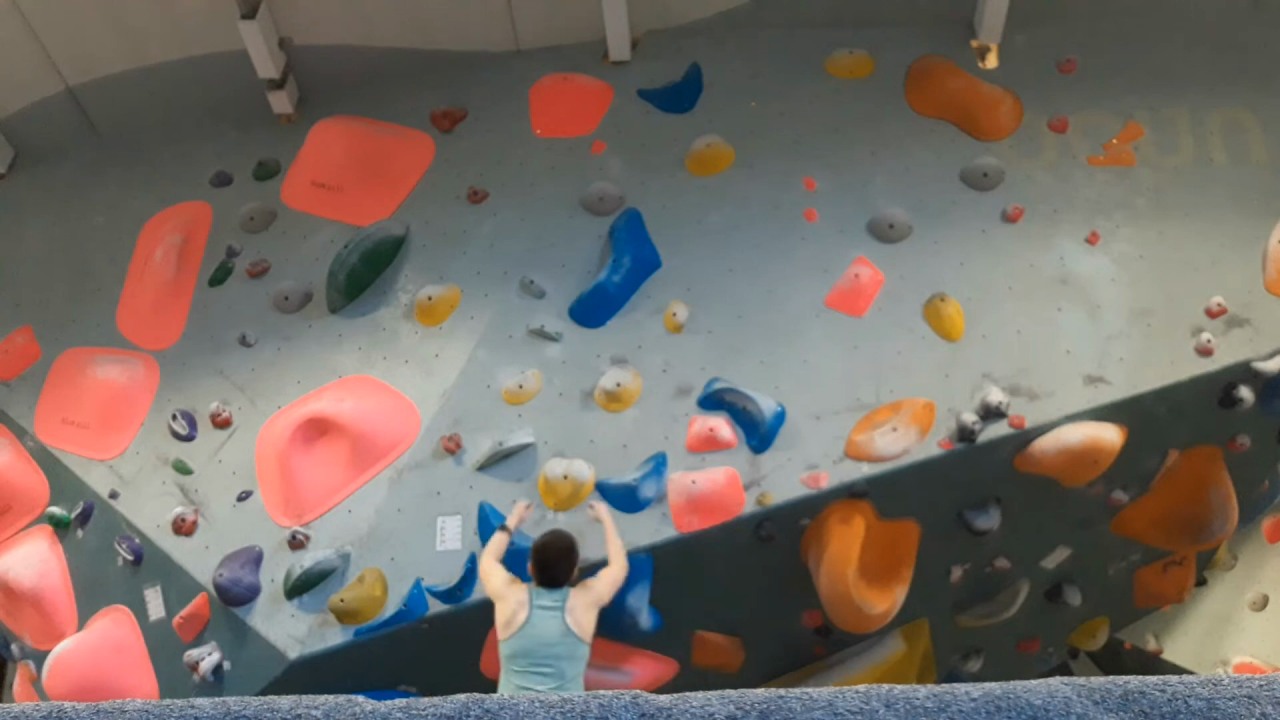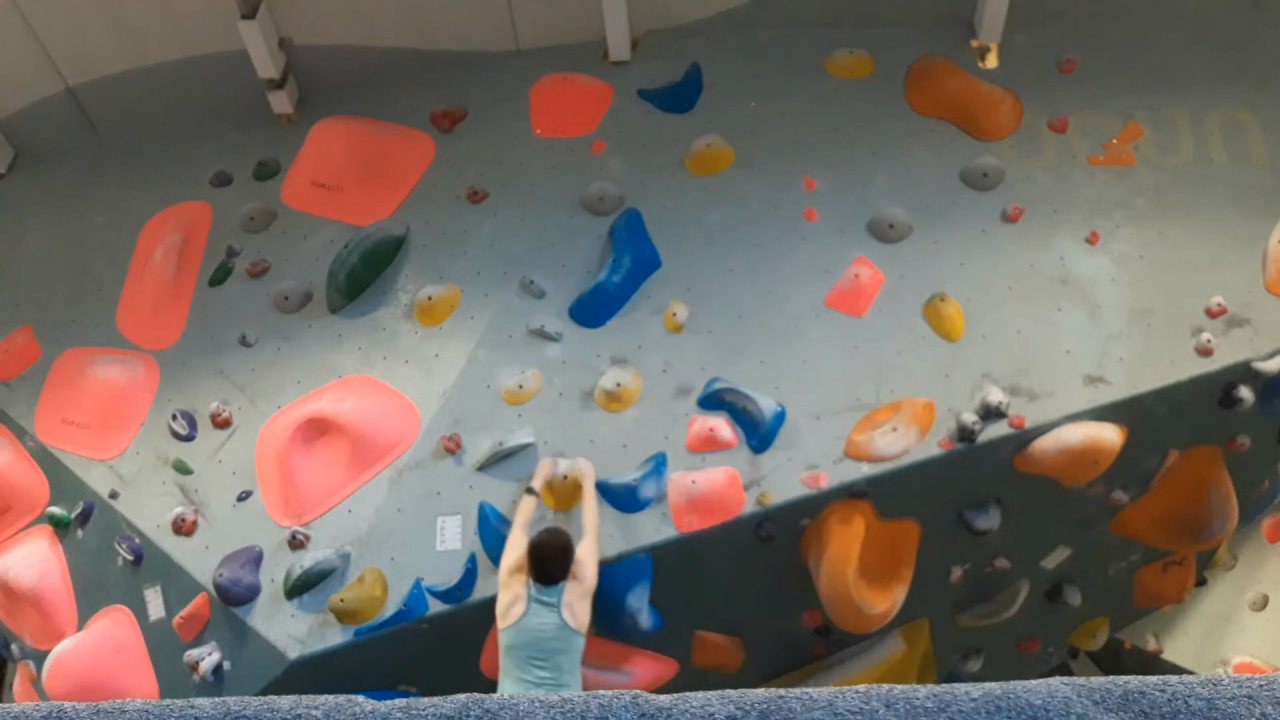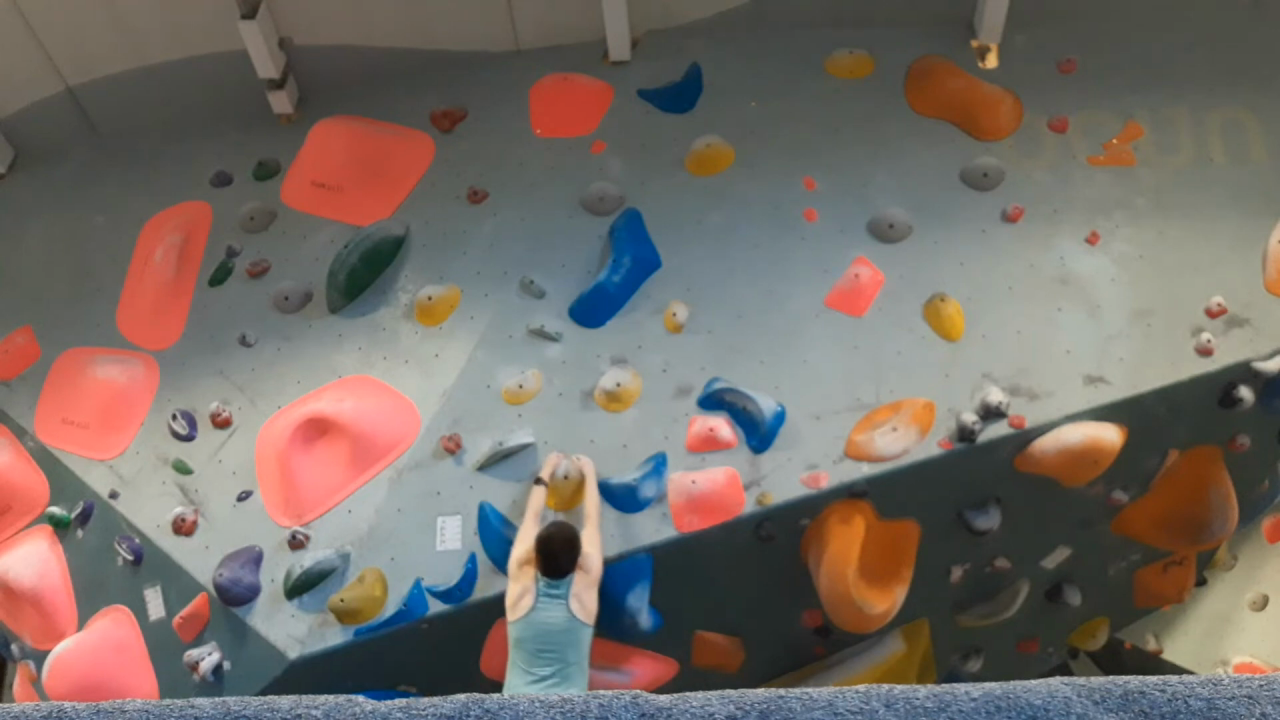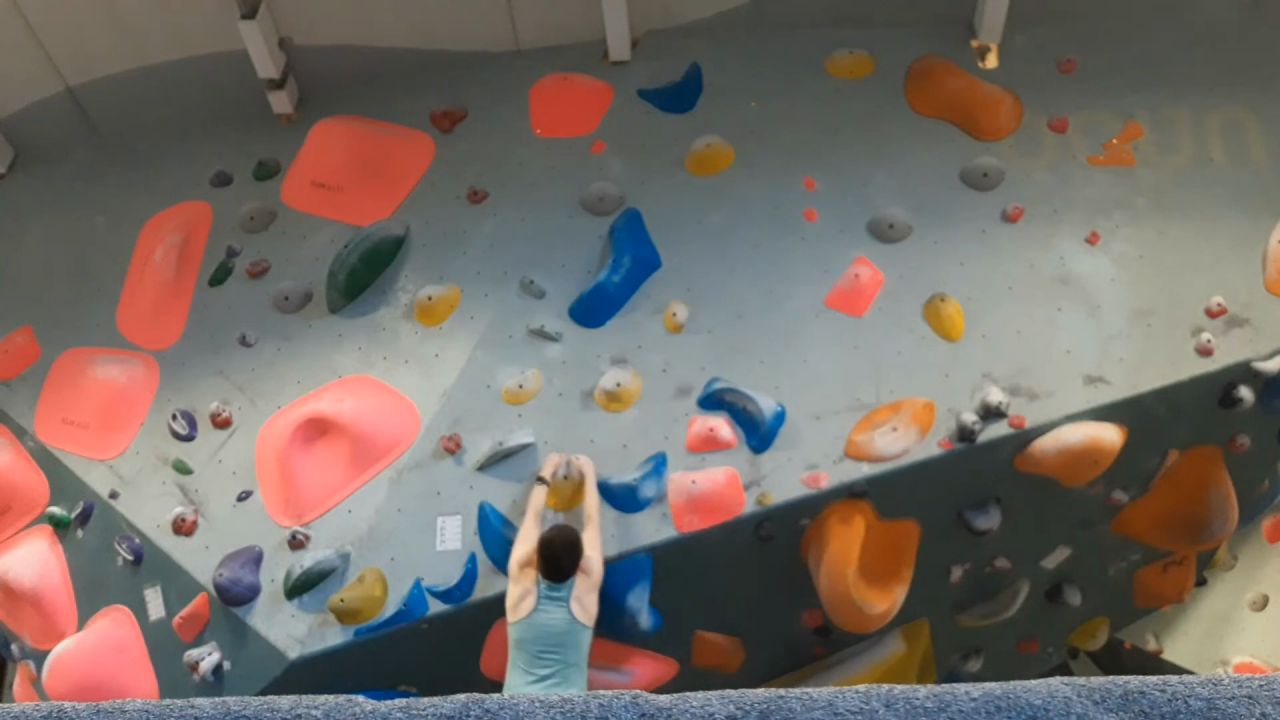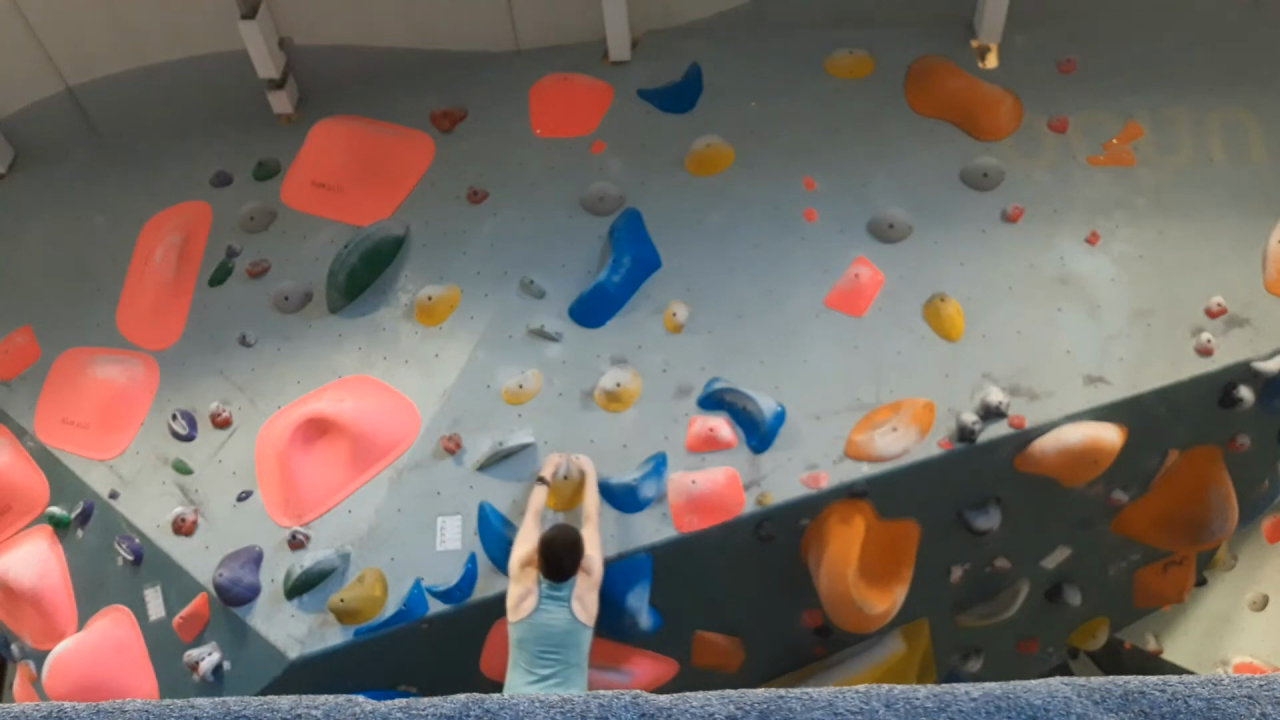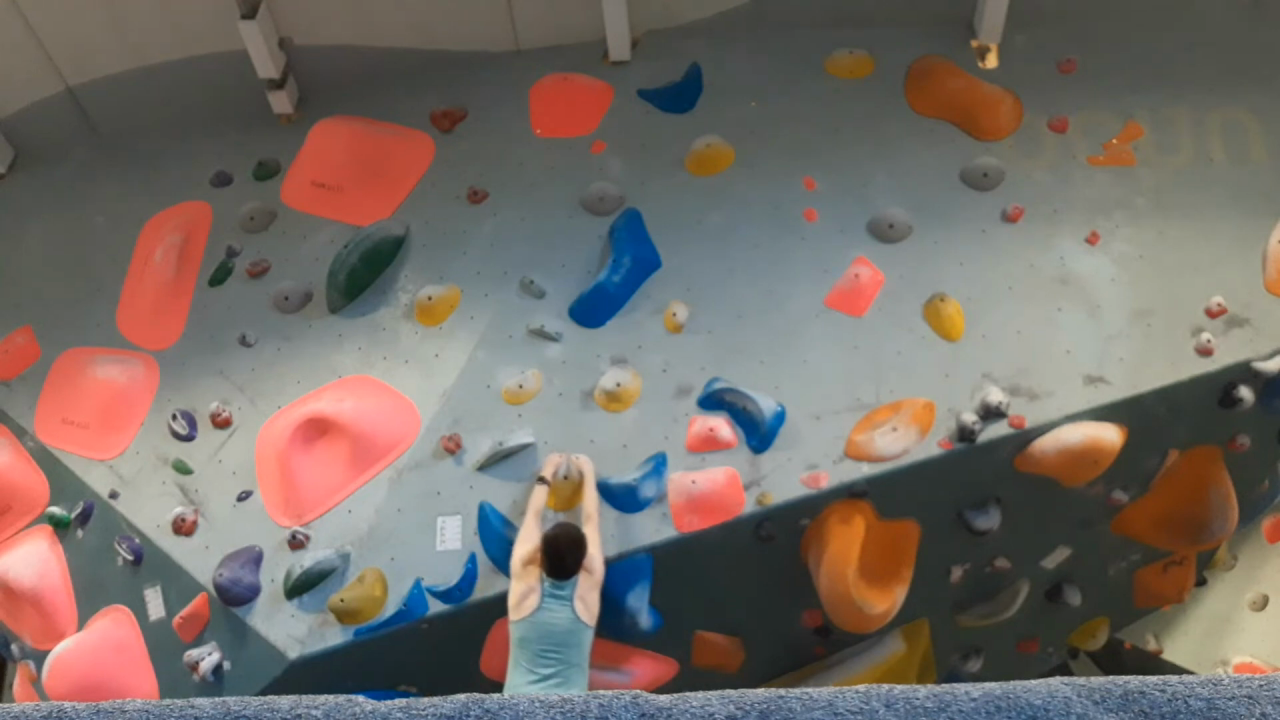
dt=0.4s
person 1, frame 1
left shoulder: (510, 597)
right shoulder: (586, 602)
left elbow: (487, 561)
right elbow: (619, 565)
left wrist: (511, 522)
right wrist: (606, 519)
person 1, frame 2
left shoulder: (512, 589)
right shoulder: (578, 593)
left elbow: (519, 527)
right elbow: (590, 533)
left wrist: (537, 482)
right wrist: (588, 482)
person 1, frame 3
left shoulder: (521, 581)
right shoulder: (585, 585)
left elbow: (531, 518)
right elbow: (591, 521)
left wrist: (545, 474)
right wrist: (589, 473)
person 1, frame 4
left shoulder: (522, 584)
right shoulder: (586, 588)
left elbow: (532, 518)
right elbow: (592, 521)
left wrist: (546, 474)
right wrist: (588, 474)
person 1, frame 5
left shoulder: (522, 583)
right shoulder: (586, 588)
left elbow: (532, 518)
right elbow: (591, 521)
left wrist: (546, 474)
right wrist: (589, 473)
person 1, frame 6
left shoulder: (525, 583)
right shoulder: (588, 588)
left elbow: (532, 517)
right elbow: (591, 521)
left wrist: (546, 474)
right wrist: (588, 474)
